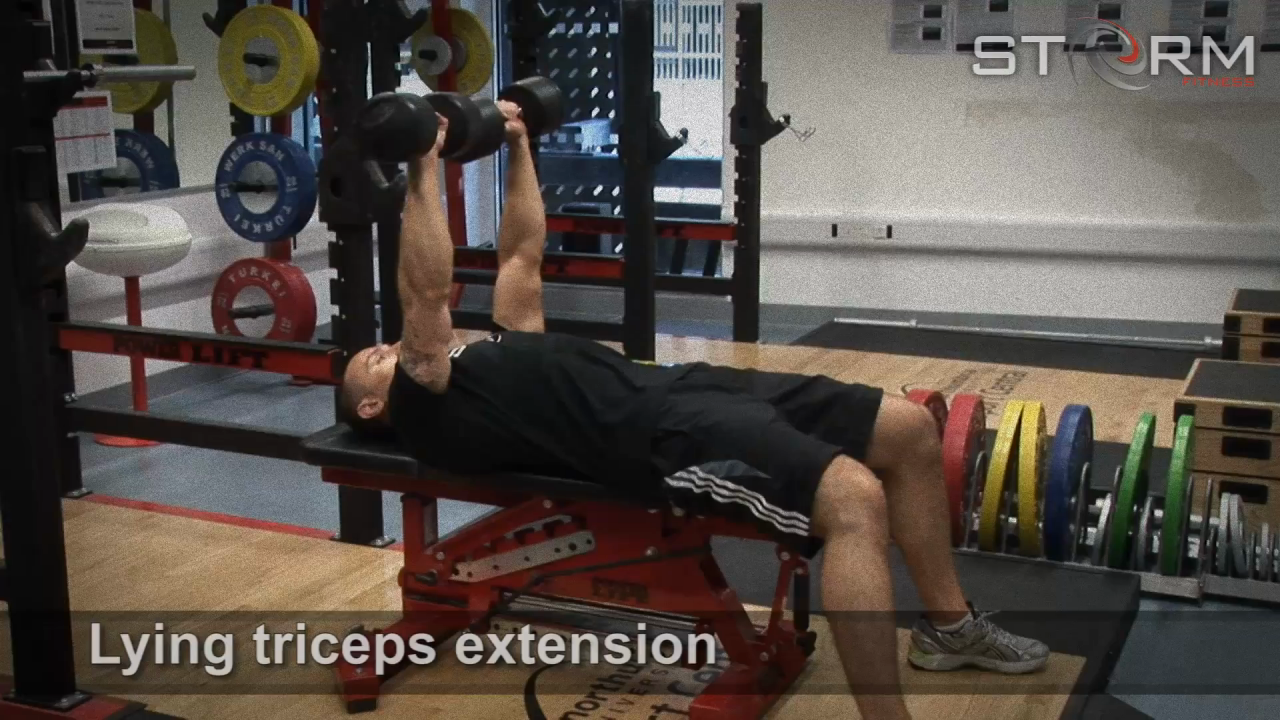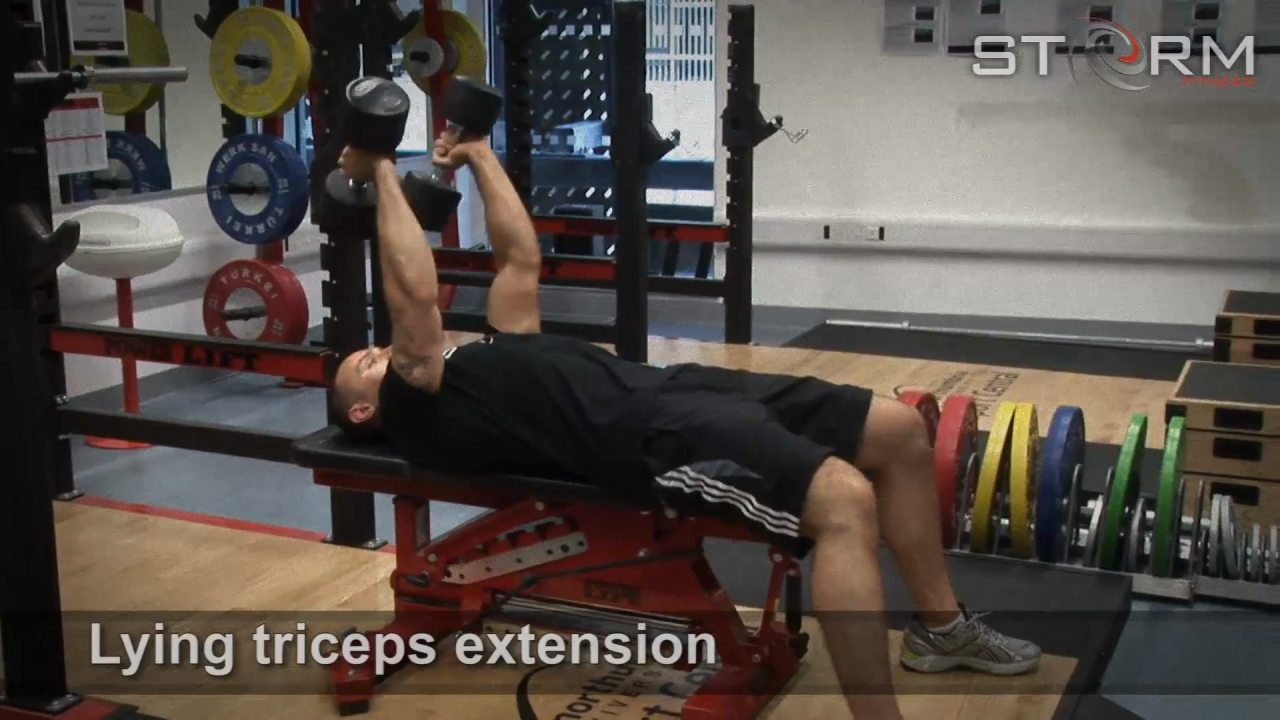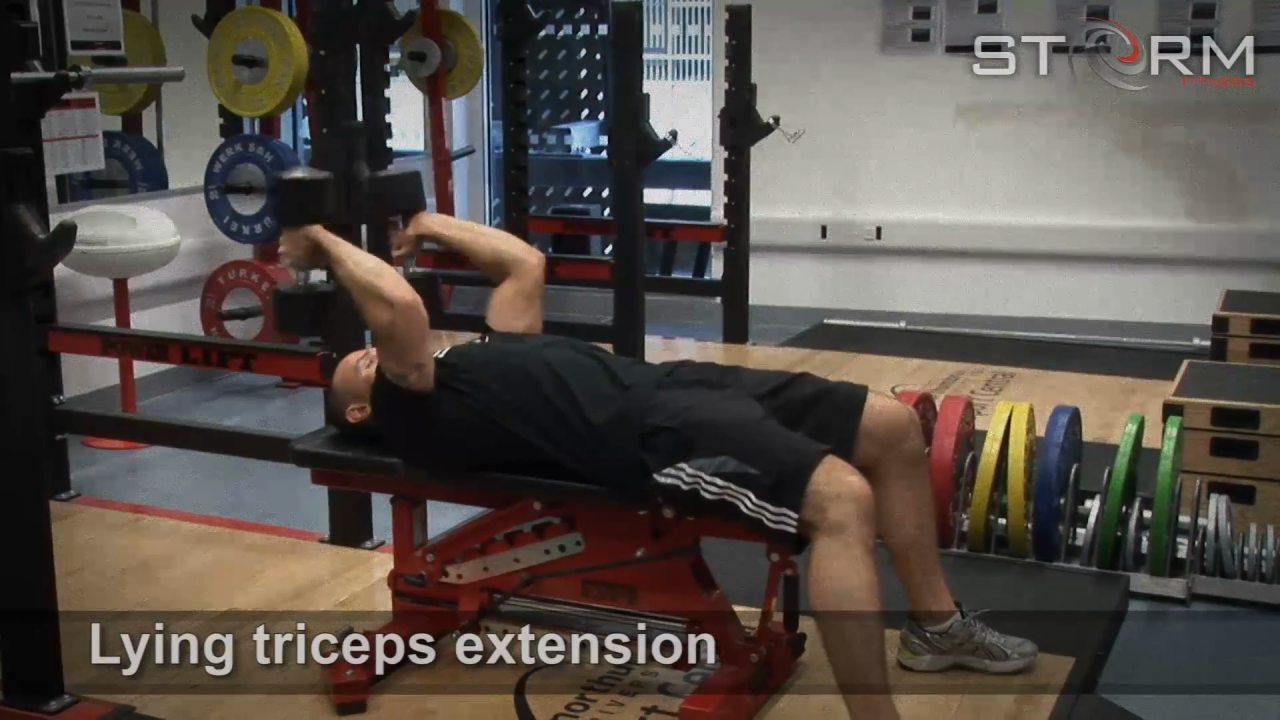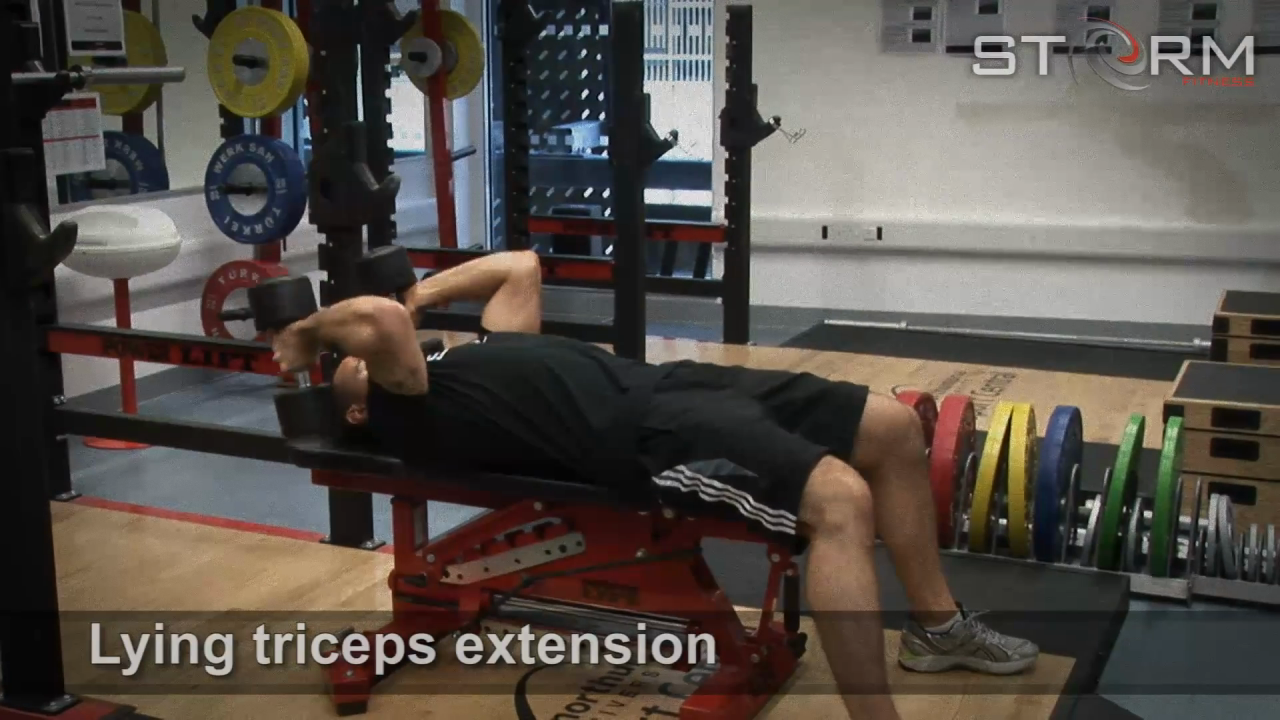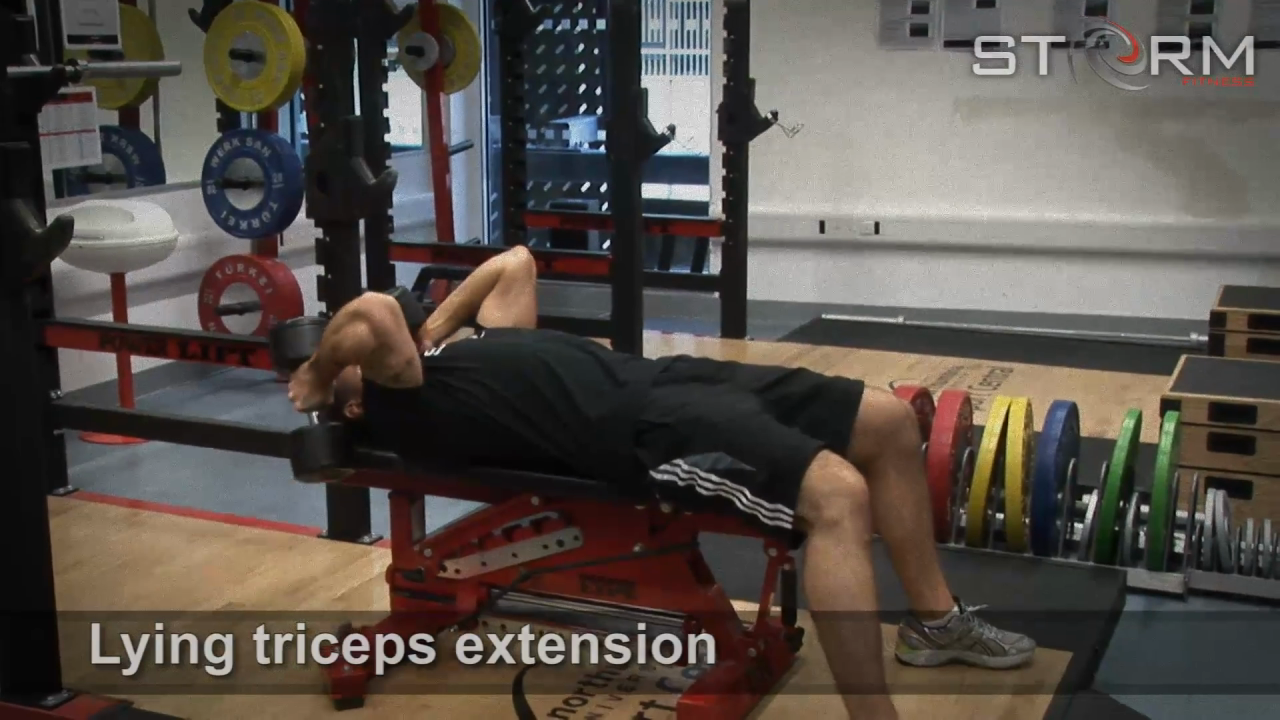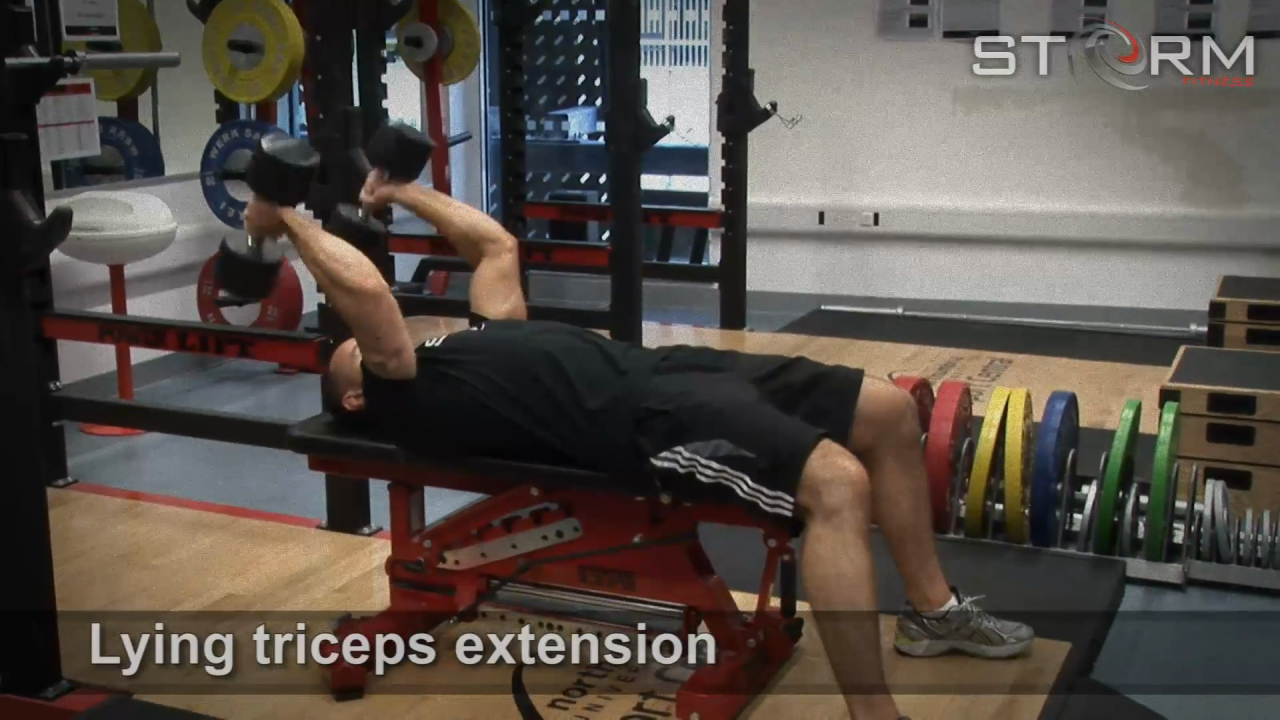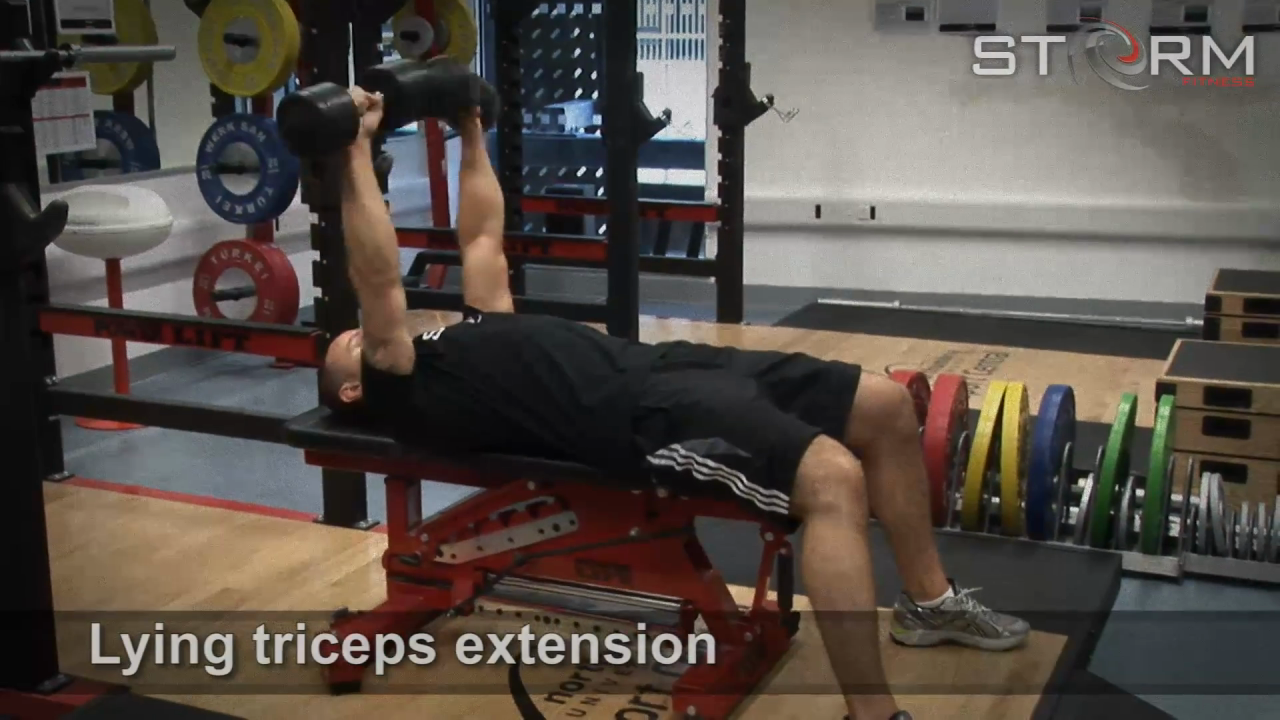
dt=0.7s
person 1, frame 1
left shoulder: (488, 352)
right shoulder: (430, 410)
left elbow: (521, 255)
right elbow: (428, 293)
left wrist: (518, 146)
right wrist: (425, 167)
left hip: (685, 384)
right hip: (660, 434)
left knee: (910, 430)
right knee: (854, 499)
left ankle: (949, 623)
person 1, frame 2
left shoulder: (478, 360)
right shoulder: (423, 414)
left elbow: (521, 261)
right elbow: (415, 295)
left wrist: (480, 157)
right wrist: (382, 174)
left hip: (673, 384)
right hip: (652, 435)
left knee: (899, 430)
right knee: (845, 500)
left ankle: (941, 624)
person 1, frame 3
left shoulder: (471, 359)
right shoulder: (411, 416)
left elbow: (526, 266)
right elbow: (399, 307)
left wrist: (430, 224)
right wrist: (322, 242)
left hip: (667, 384)
right hip: (646, 434)
left knee: (895, 428)
right knee: (844, 501)
left ankle: (936, 624)
person 1, frame 4
left shoulder: (465, 361)
right shoulder: (410, 415)
left elbow: (522, 267)
right elbow: (383, 322)
left wrist: (425, 288)
right wrist: (309, 330)
left hip: (665, 384)
right hip: (645, 436)
left knee: (894, 429)
right knee: (841, 502)
left ankle: (937, 625)
person 1, frame 5
left shoulder: (458, 355)
right shoulder: (407, 407)
left elbow: (516, 264)
right elbow: (376, 313)
left wrist: (434, 327)
right wrist: (317, 370)
left hip: (662, 380)
right hip: (641, 430)
left knee: (890, 423)
right knee: (836, 496)
left ankle: (935, 620)
person 1, frame 6
left shoulder: (469, 341)
right shoulder: (408, 398)
left elbow: (498, 245)
right elbow: (368, 292)
left wrist: (398, 192)
right wrist: (285, 220)
left hip: (664, 368)
right hip: (643, 418)
left knee: (890, 411)
right knee: (837, 483)
left ankle: (933, 610)
person 1, frame 7
left shoulder: (467, 335)
right shoulder: (408, 389)
left elbow: (483, 236)
right elbow: (378, 280)
left wrist: (469, 132)
right wrist: (355, 151)
left hip: (662, 364)
right hip: (638, 414)
left knee: (887, 408)
right knee: (833, 479)
left ankle: (929, 601)
